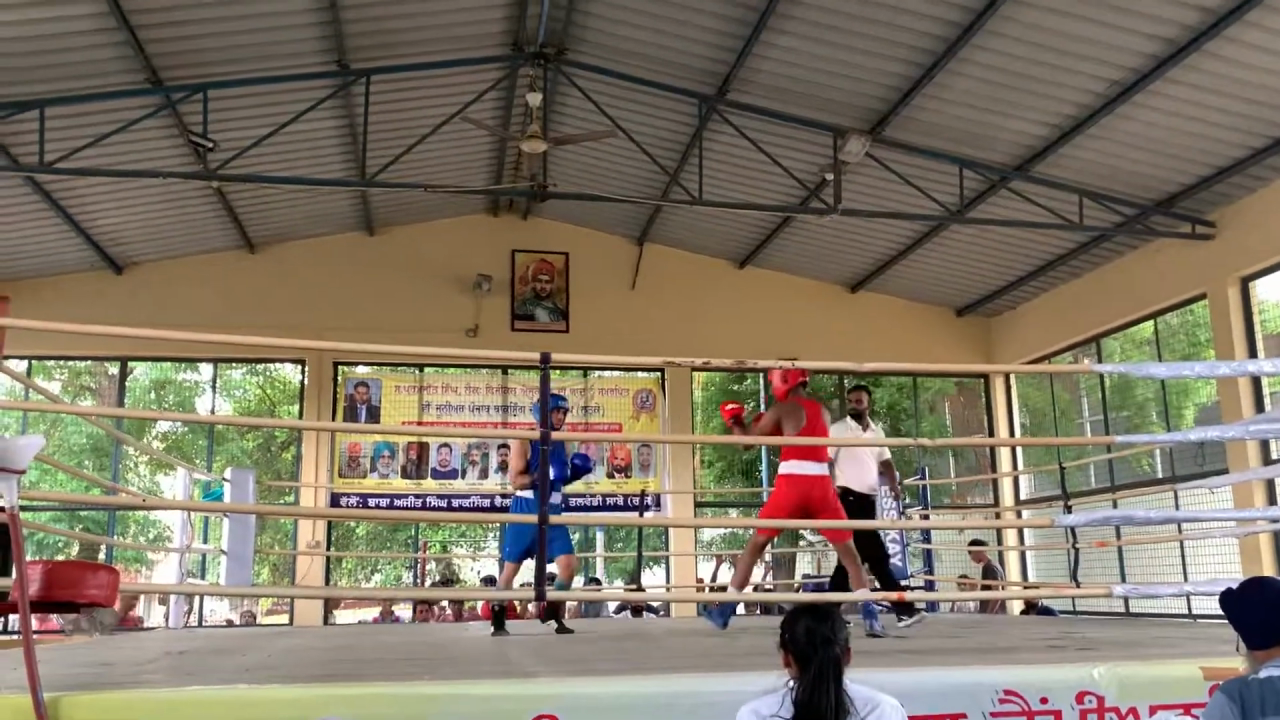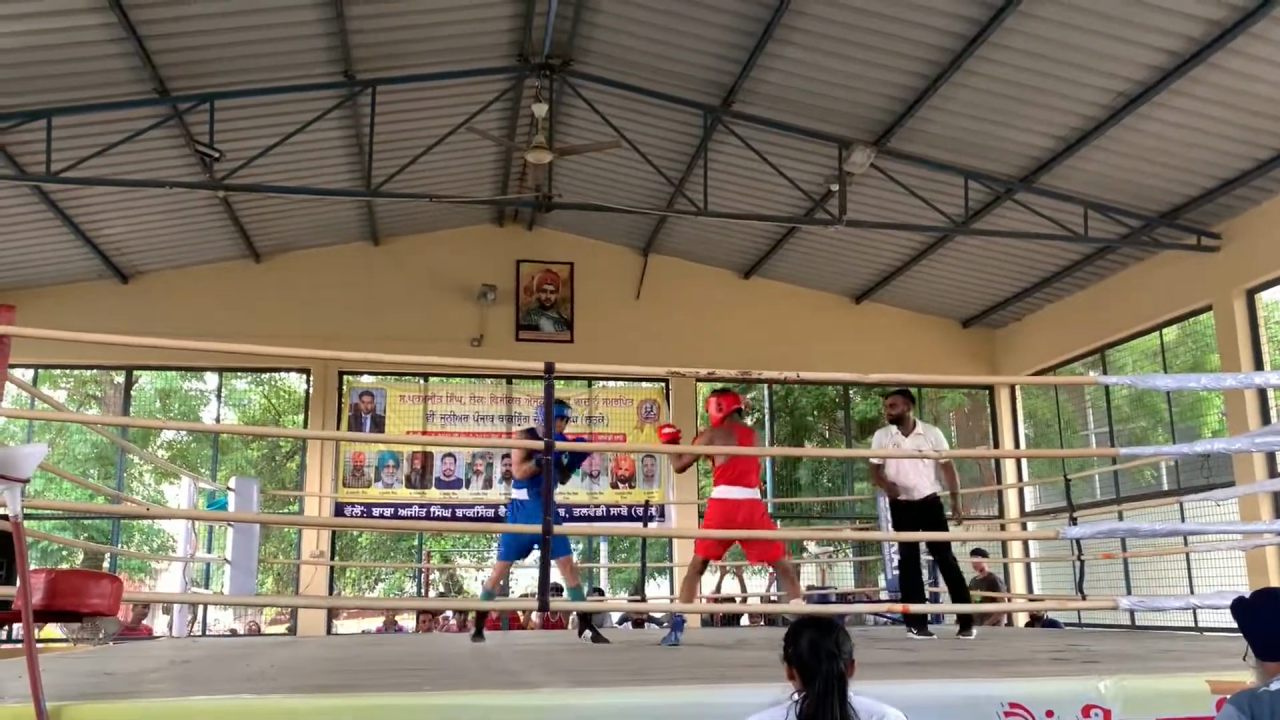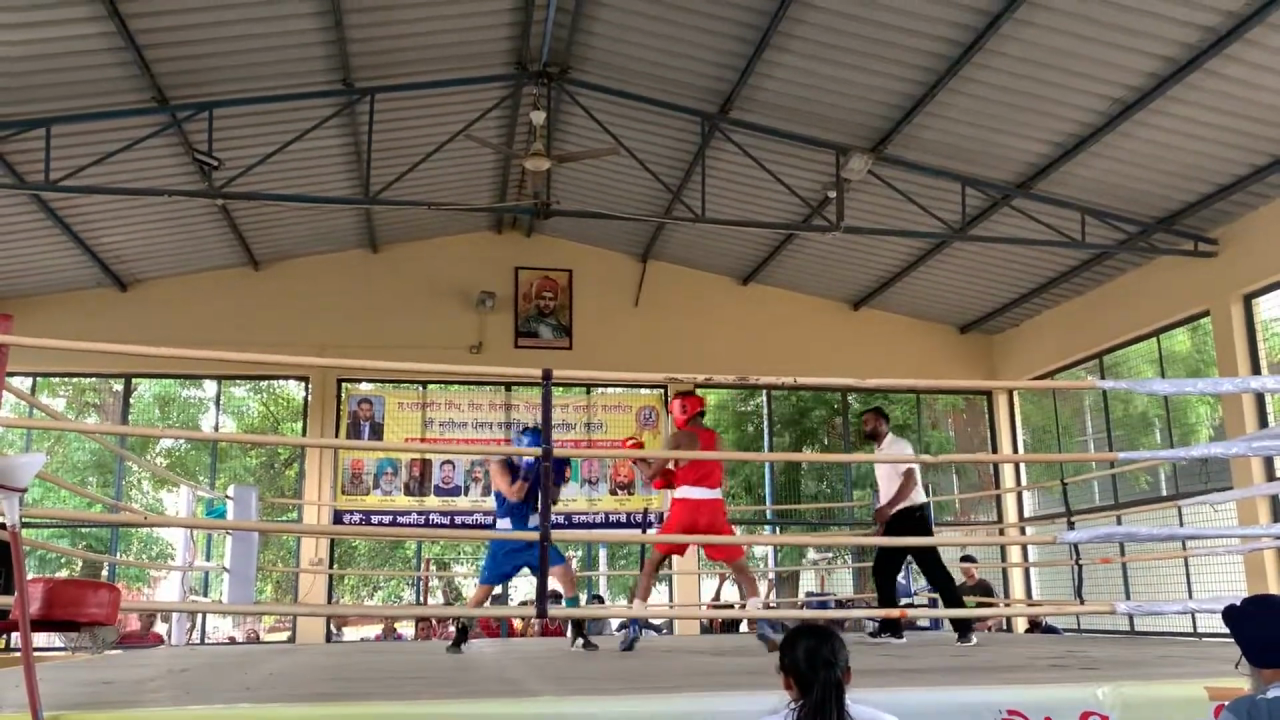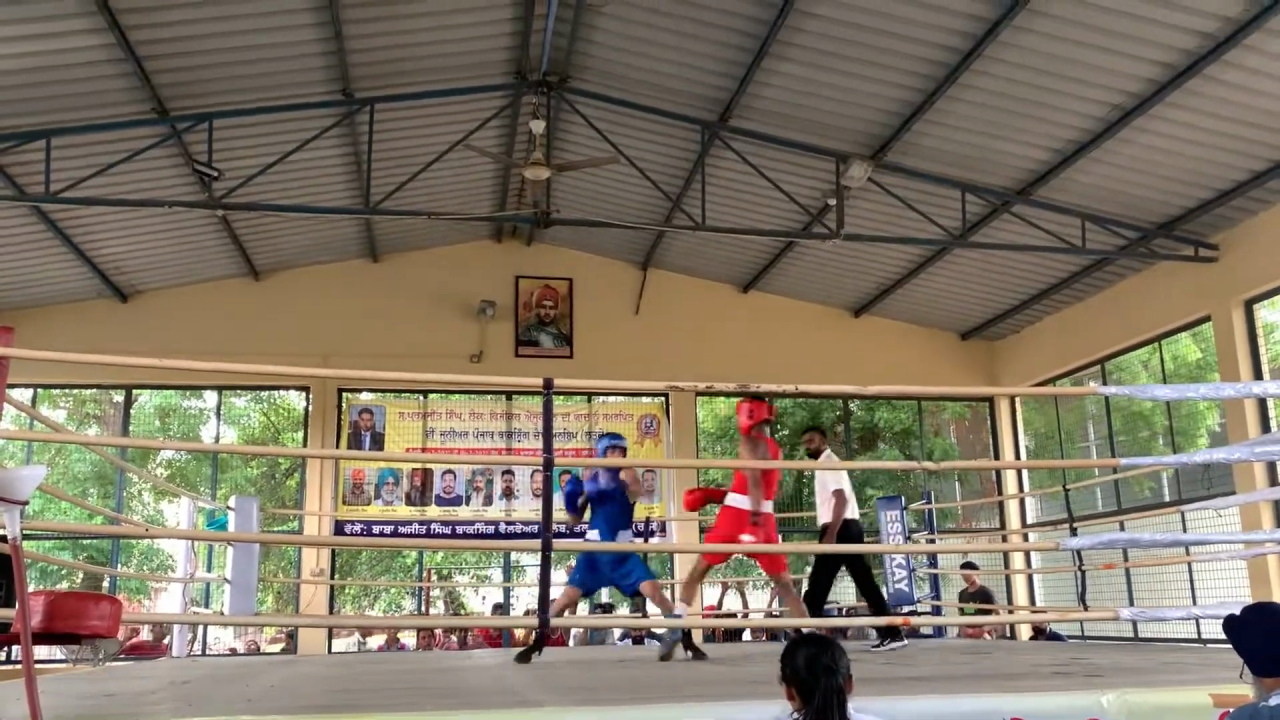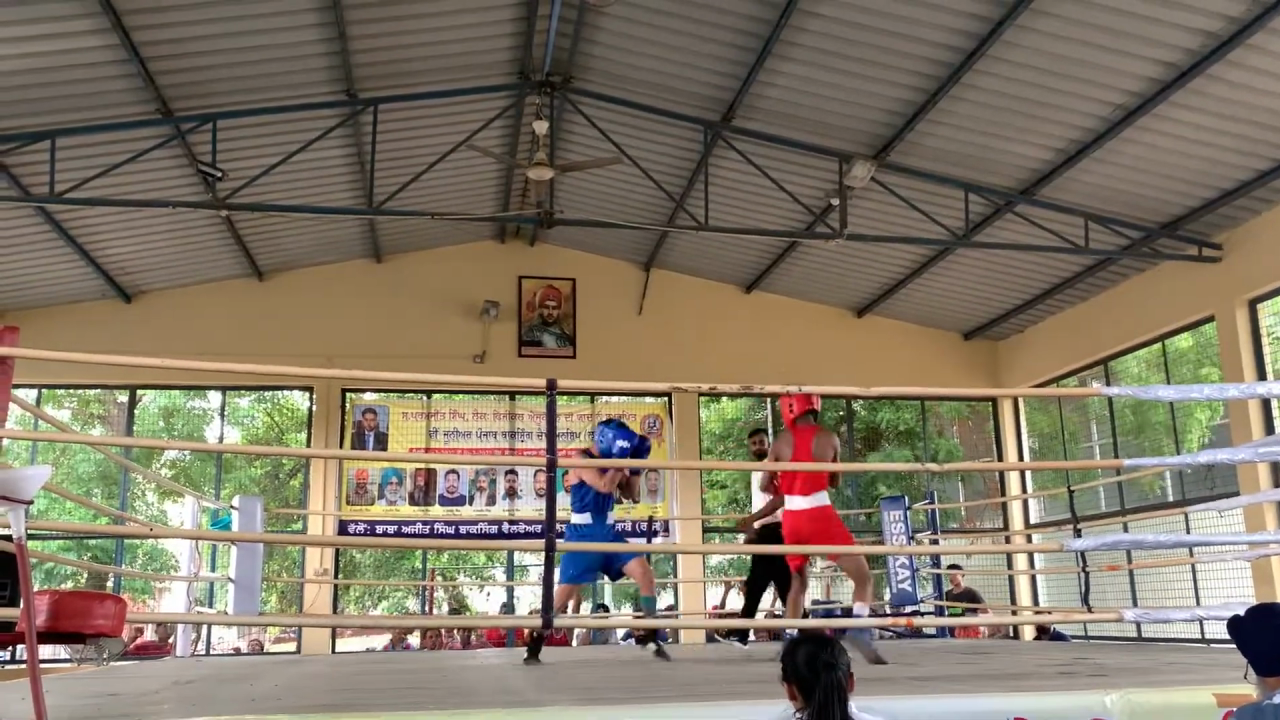
dt=0.5s
person 1, frame 1
left shoulder: (782, 408)
right shoulder: (822, 410)
left elbow: (749, 439)
left wrist: (733, 422)
left hip: (791, 485)
right hip: (821, 485)
left knee: (754, 547)
right knee: (848, 553)
left ankle: (724, 610)
right ankle: (870, 617)
person 1, frame 2
left shoulder: (713, 434)
right shoulder: (754, 437)
left elbow: (680, 463)
left wrist: (670, 444)
left hip: (721, 508)
right hip: (751, 509)
left knee: (695, 568)
right knee: (787, 572)
left ankle: (676, 628)
person 1, frame 3
left shoulder: (678, 437)
right shoulder: (716, 439)
left elbow: (651, 474)
left wrist: (636, 455)
left hip: (685, 508)
right hip: (714, 511)
left knee: (651, 565)
right knee: (742, 571)
left ankle: (634, 626)
right ankle: (762, 623)
person 1, frame 4
left shoulder: (749, 442)
right shoulder: (776, 449)
left elbow: (754, 479)
left wrist: (755, 519)
right wrist: (710, 495)
left hip: (734, 517)
right hip: (764, 521)
left knee: (697, 574)
right knee: (785, 586)
person 1, frame 5
left shoulder: (782, 440)
right shoulder: (829, 438)
left elbow: (765, 485)
right elbow: (835, 483)
left wrist: (781, 487)
left hip: (792, 519)
right hip: (820, 516)
left knee: (798, 581)
right knee: (862, 577)
right ankle: (858, 630)
person 2, frame 1
left shoulder: (560, 442)
right shoulder: (524, 441)
right elbow: (515, 480)
left wrist: (576, 472)
right wrist: (540, 476)
left hip: (552, 511)
right hip: (526, 509)
left knee: (568, 566)
right knee: (511, 568)
left ankle: (553, 613)
right ankle: (497, 621)
person 2, frame 2
left shoulder: (555, 443)
right shoulder: (525, 437)
left elbow: (562, 479)
right elbow: (519, 473)
left wrist: (574, 461)
right wrist: (542, 455)
left hip: (546, 513)
right hip: (521, 511)
left knee: (568, 566)
right knee: (502, 568)
left ankle: (586, 627)
right ankle: (478, 625)
person 2, frame 3
left shoulder: (535, 467)
right shoulder: (499, 466)
left elbow: (552, 500)
right elbow: (514, 496)
left wrist: (558, 474)
right wrist: (528, 470)
right hip: (507, 537)
left knee: (567, 575)
right knee: (484, 590)
left ankle: (579, 634)
right ankle: (459, 638)
person 2, frame 4
left shoulder: (626, 473)
right shoulder: (588, 479)
left elbow: (634, 492)
right elbow: (575, 519)
left wrist: (608, 483)
right wrist: (571, 502)
left hip: (623, 550)
right hip: (595, 549)
left knee: (654, 592)
right knee: (567, 598)
left ankle: (686, 641)
right ankle: (536, 644)
person 2, frame 5
left shoulder: (611, 460)
right shoulder: (580, 460)
left elbow: (631, 492)
right elbow: (605, 487)
left wrist: (637, 462)
right wrist: (620, 457)
left hip: (608, 533)
right hip: (582, 534)
left knee: (645, 572)
right knee: (566, 591)
left ankle: (649, 636)
right ankle: (534, 647)
person 3, frame 1
left shoulder: (877, 433)
right shoulder: (838, 430)
left elbow: (886, 464)
left wrist: (894, 484)
left hip: (868, 500)
right hip: (850, 497)
left knee: (855, 556)
right knee: (877, 553)
right ankle: (902, 609)
person 3, frame 2
left shoulder: (932, 434)
right shoulder: (881, 437)
left elbow: (947, 468)
right elbow: (875, 470)
left wrist: (956, 502)
right wrist: (888, 485)
left hip: (929, 503)
right hip: (901, 506)
left knee: (946, 560)
right knee: (908, 564)
left ankle: (966, 621)
right ankle: (916, 622)
person 3, frame 3
left shoulder: (899, 446)
right shoulder: (878, 452)
left elbow: (910, 479)
left wrist: (887, 507)
right wrist: (881, 523)
left hip: (912, 515)
right hip: (894, 519)
left knee: (935, 572)
right knee: (882, 572)
left ankle: (964, 628)
right ankle: (891, 627)
person 3, frame 4
left shoulder: (828, 463)
right shoulder: (826, 464)
left elbow: (840, 499)
left wrist: (830, 534)
left hip: (841, 529)
right hip: (850, 527)
left knee: (817, 583)
right knee: (867, 584)
right ankle: (891, 633)
person 3, frame 5
right shoulder: (758, 470)
left elbow: (778, 500)
left wrist: (752, 519)
right wrist: (751, 527)
left hip: (774, 530)
right hip: (763, 531)
left knee: (784, 584)
right knee: (754, 585)
right ankle: (740, 634)
